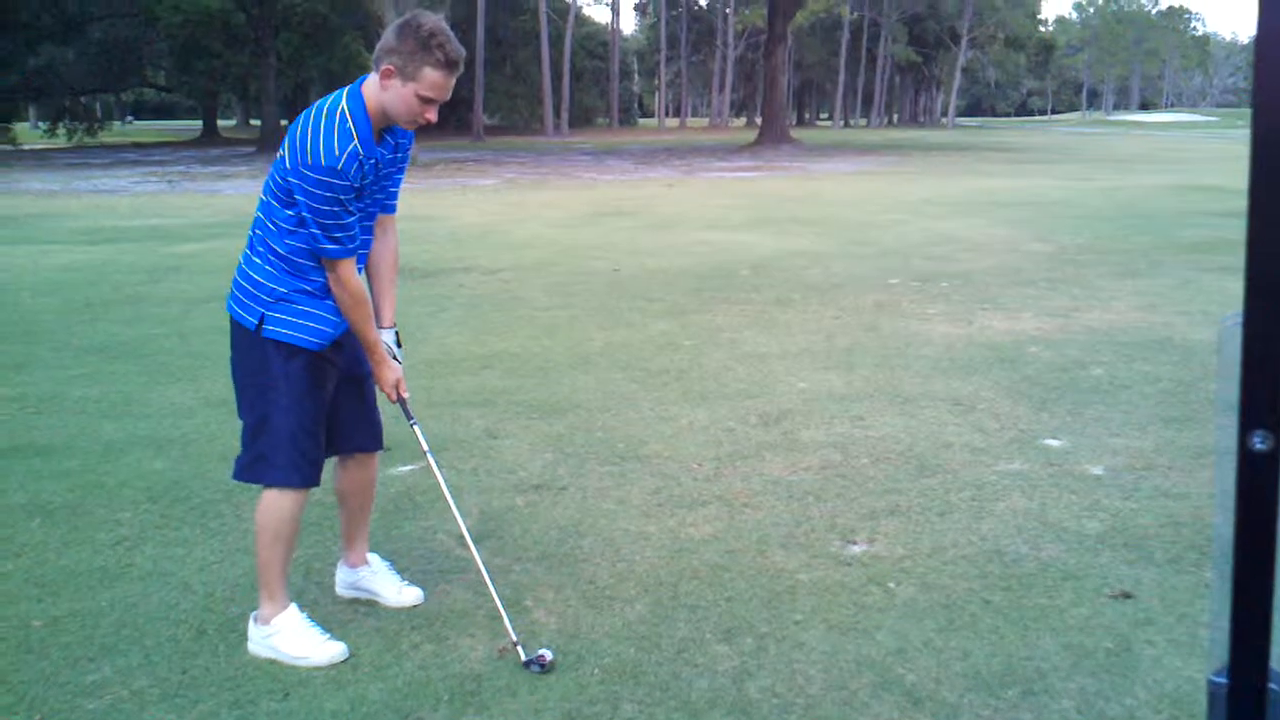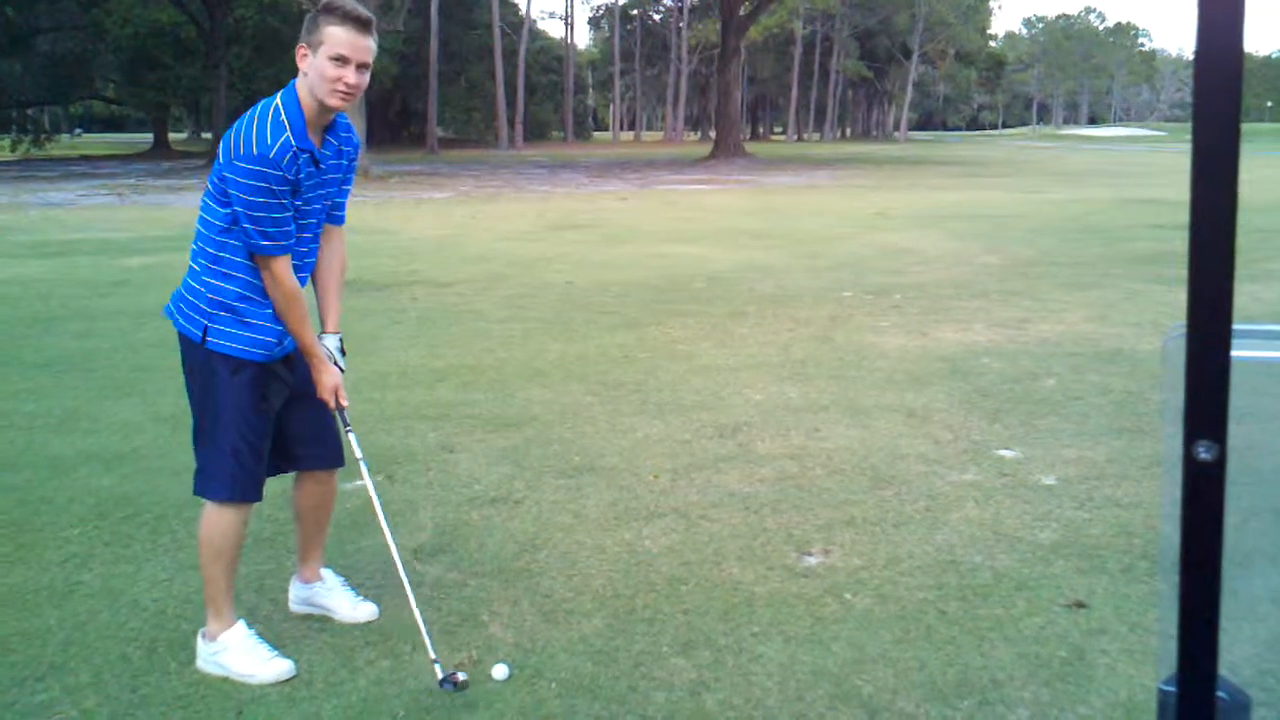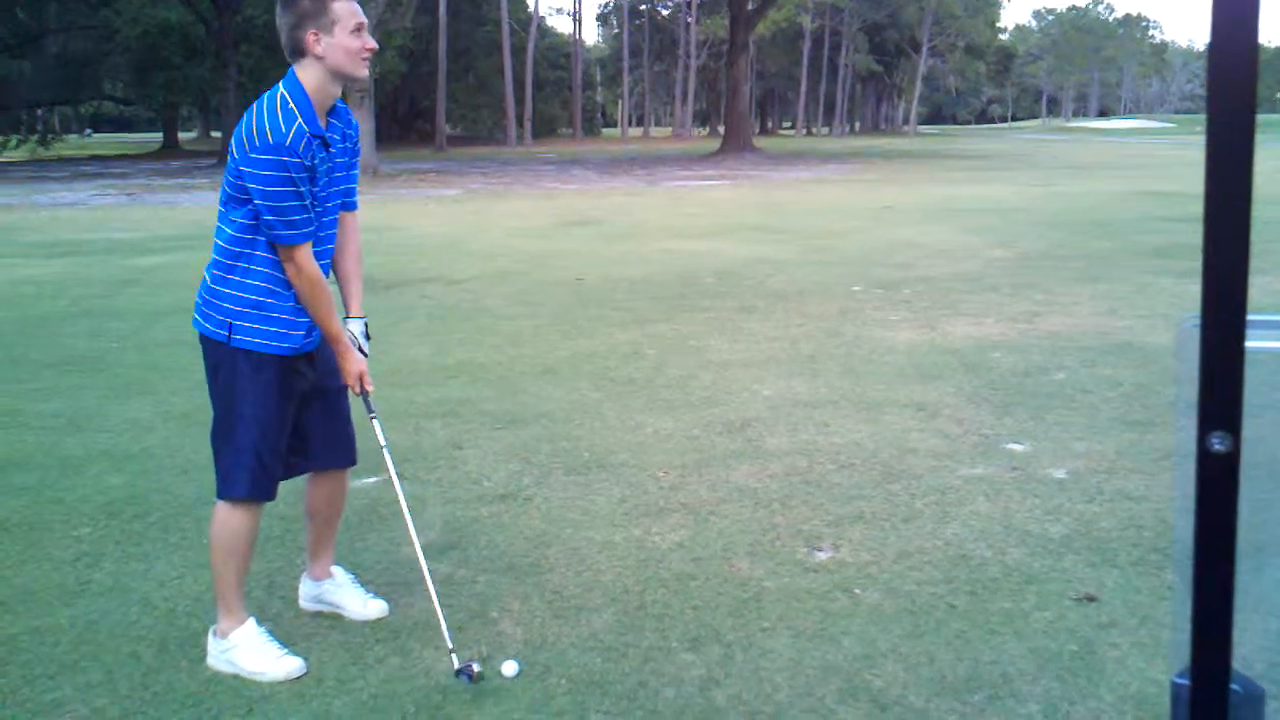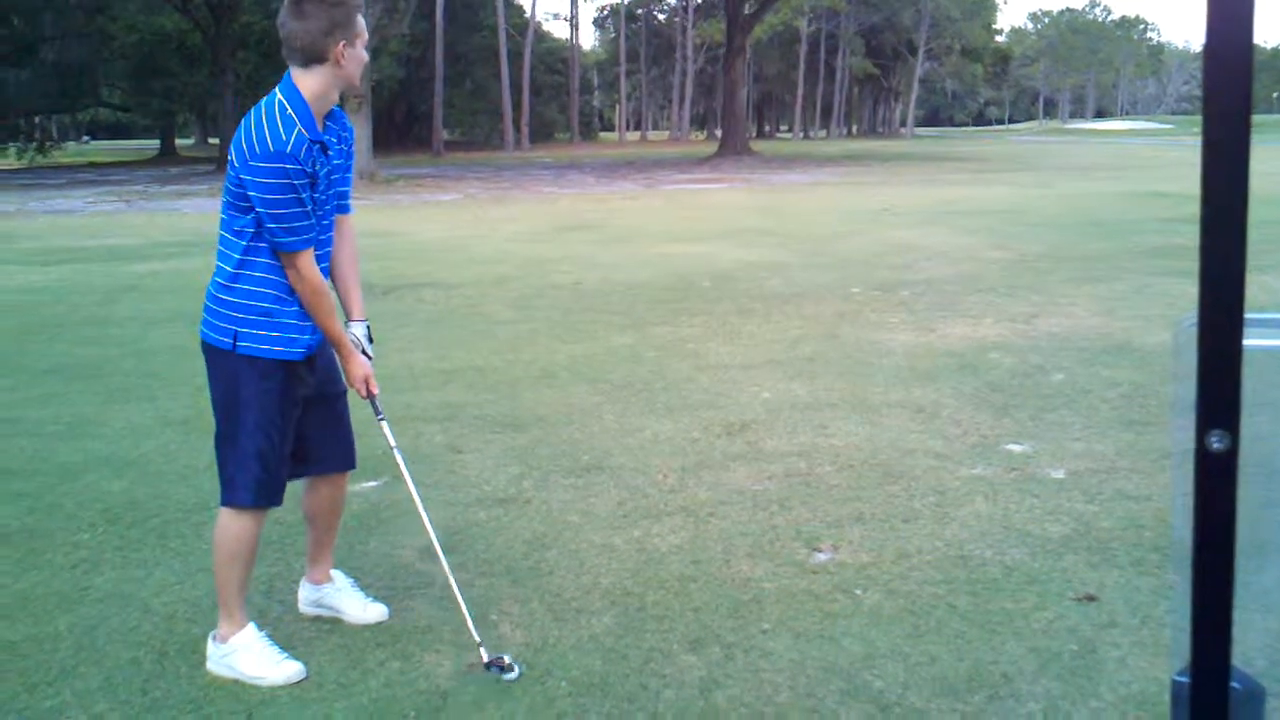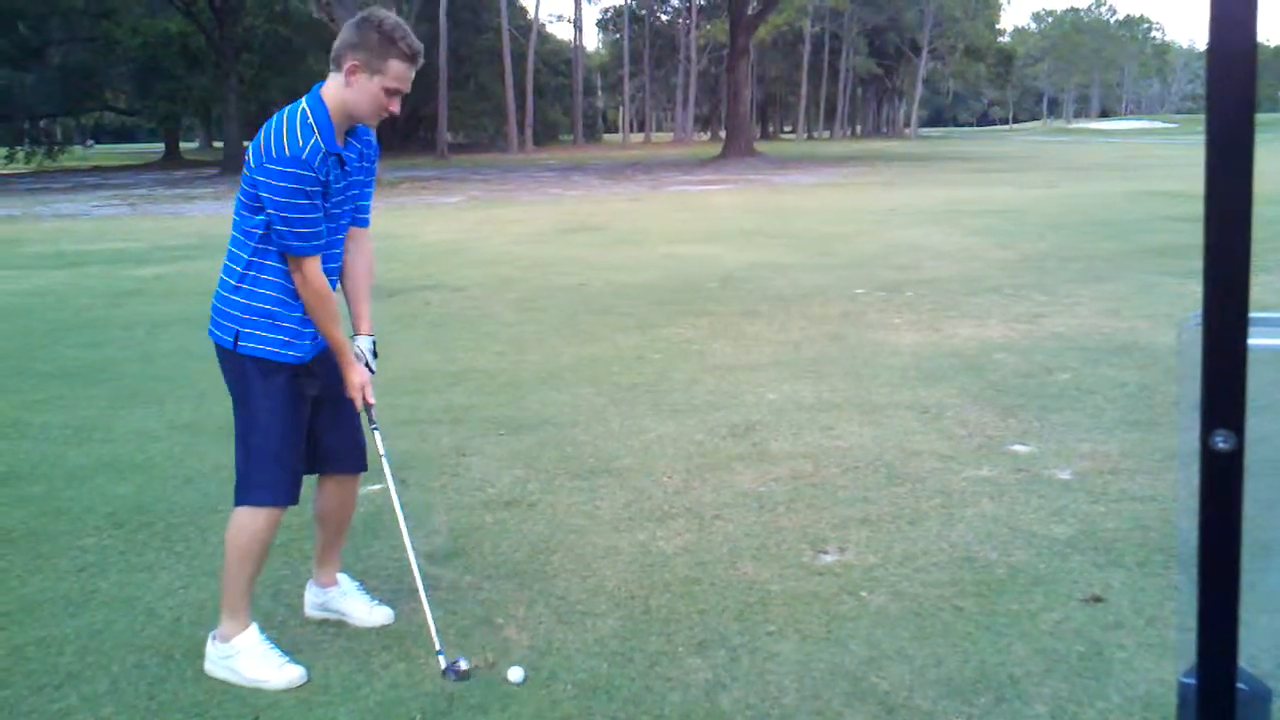
dt=1s
person 1, frame 1
left shoulder: (395, 129)
right shoulder: (327, 147)
right elbow: (341, 272)
left wrist: (388, 329)
right wrist: (378, 357)
left hip: (337, 316)
right hip: (281, 318)
left knee: (360, 444)
right knee: (290, 469)
left ankle: (355, 564)
right ankle: (271, 616)
person 1, frame 2
left shoulder: (343, 139)
right shoulder: (261, 144)
right elbow: (274, 270)
left wrist: (332, 337)
right wrist: (318, 359)
left hip: (287, 331)
right hip: (229, 332)
left knee: (321, 458)
right knee: (232, 484)
left ankle: (309, 580)
right ankle: (218, 632)
person 1, frame 3
left shoulder: (343, 123)
right shoulder: (273, 133)
right elbow: (298, 261)
left wrist: (356, 322)
right wrist: (342, 345)
left hip: (309, 327)
right hip: (252, 331)
left knee: (333, 457)
right knee: (246, 482)
left ankle: (320, 577)
right ankle: (230, 630)
person 1, frame 4
left shoulder: (336, 127)
right shoulder: (273, 141)
right elbow: (300, 266)
left wrist: (359, 325)
right wrist: (346, 350)
left hip: (308, 335)
right hip: (254, 339)
left knee: (331, 462)
right knee: (249, 489)
left ankle: (319, 581)
right ankle: (230, 635)
person 1, frame 5
left shoulder: (360, 142)
right shoulder: (290, 147)
right elbow: (307, 273)
left wrist: (364, 339)
right wrist: (346, 359)
left hip: (315, 336)
right hip: (262, 338)
left knee: (344, 463)
right knee: (266, 489)
left ankle: (326, 584)
right ankle: (231, 634)
